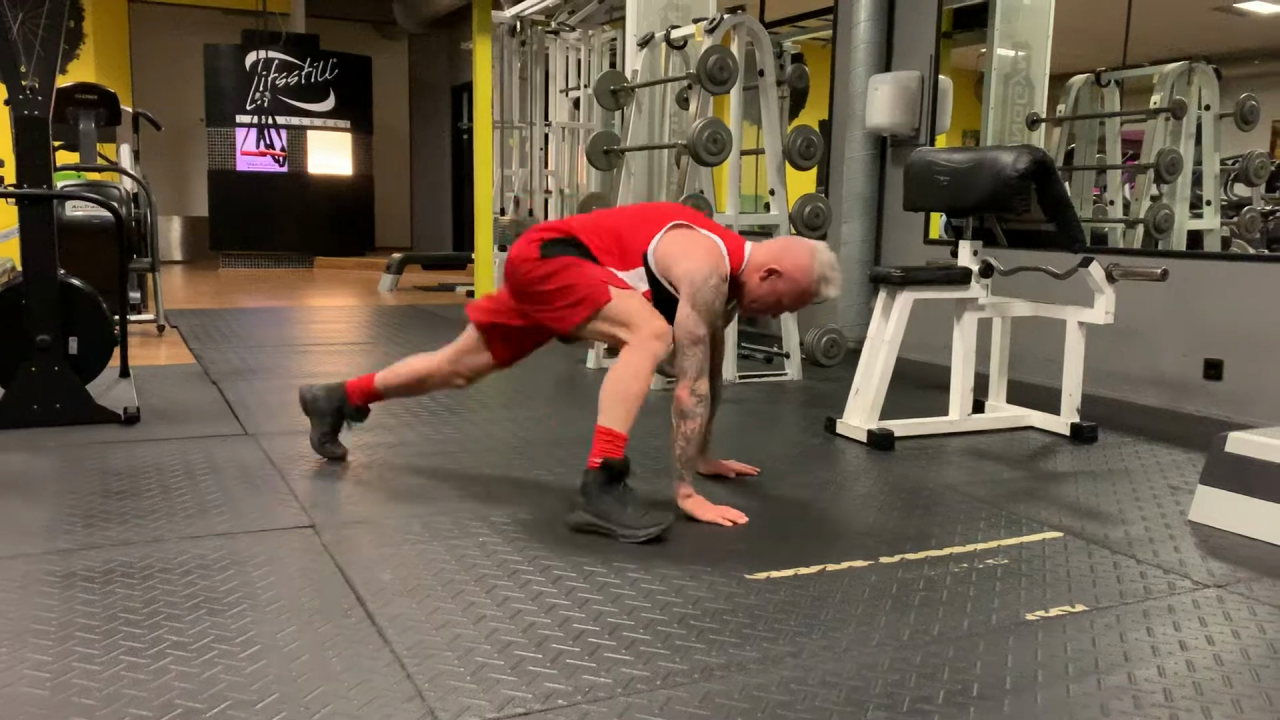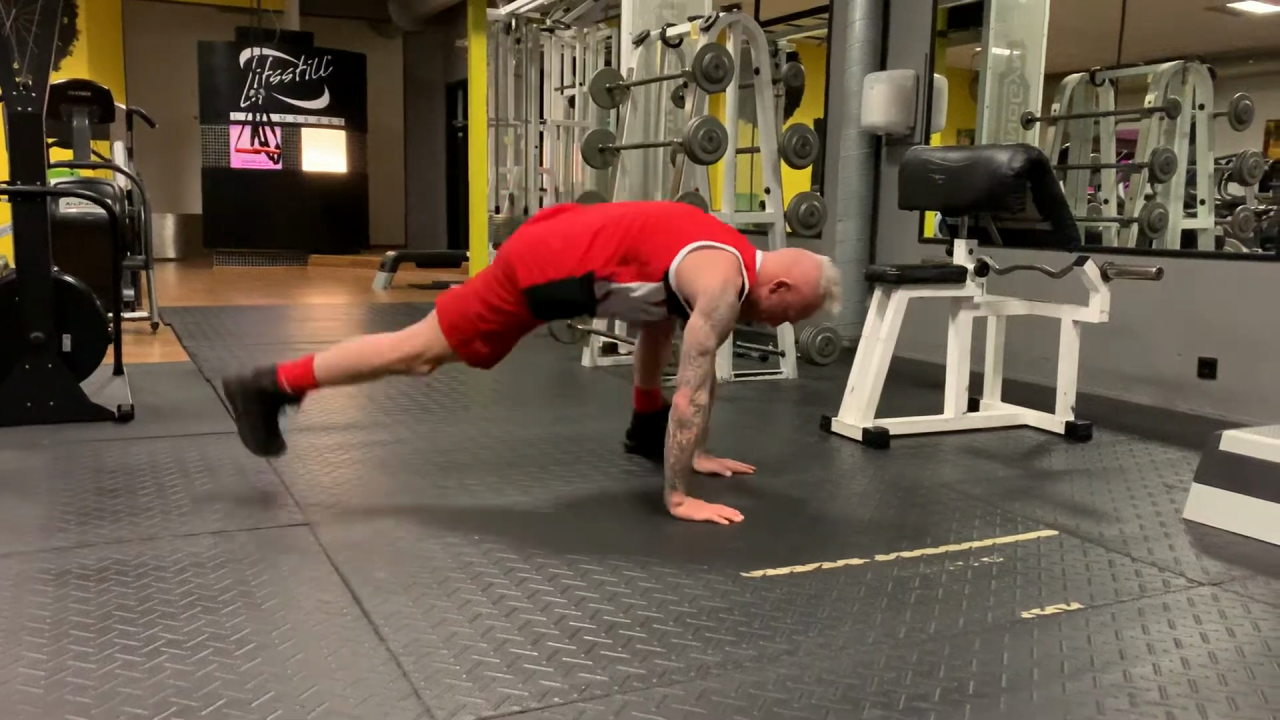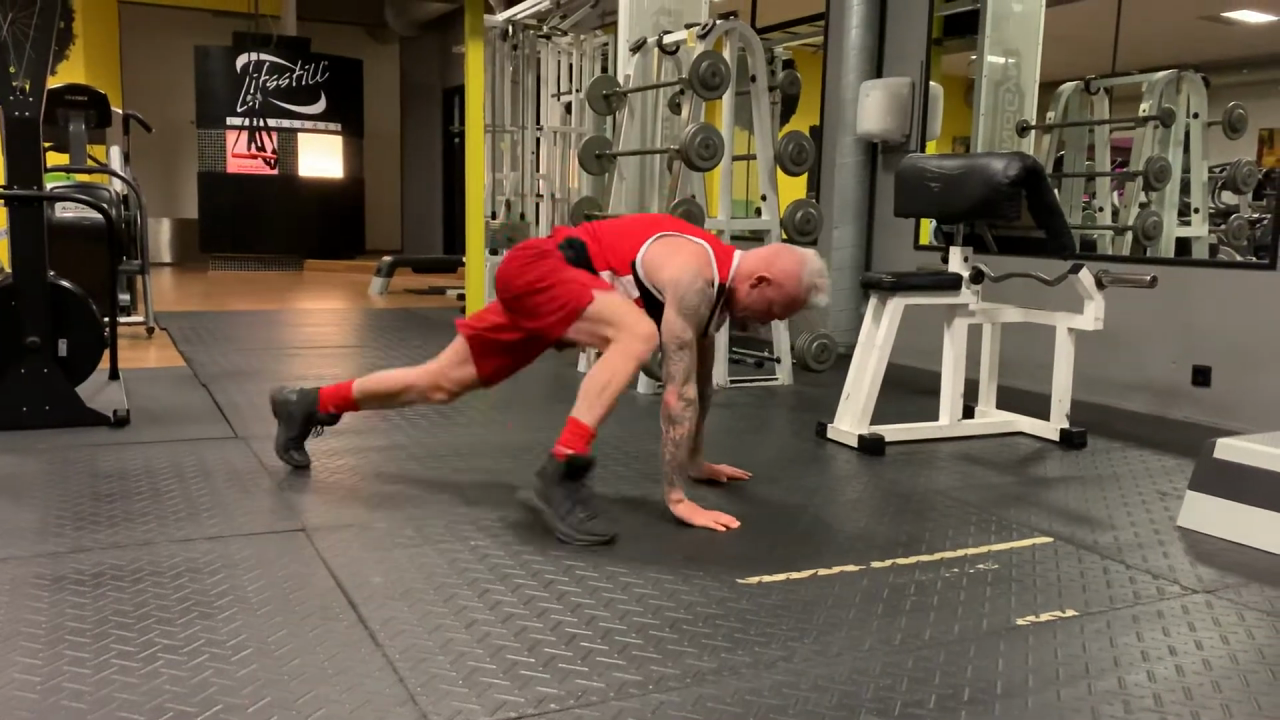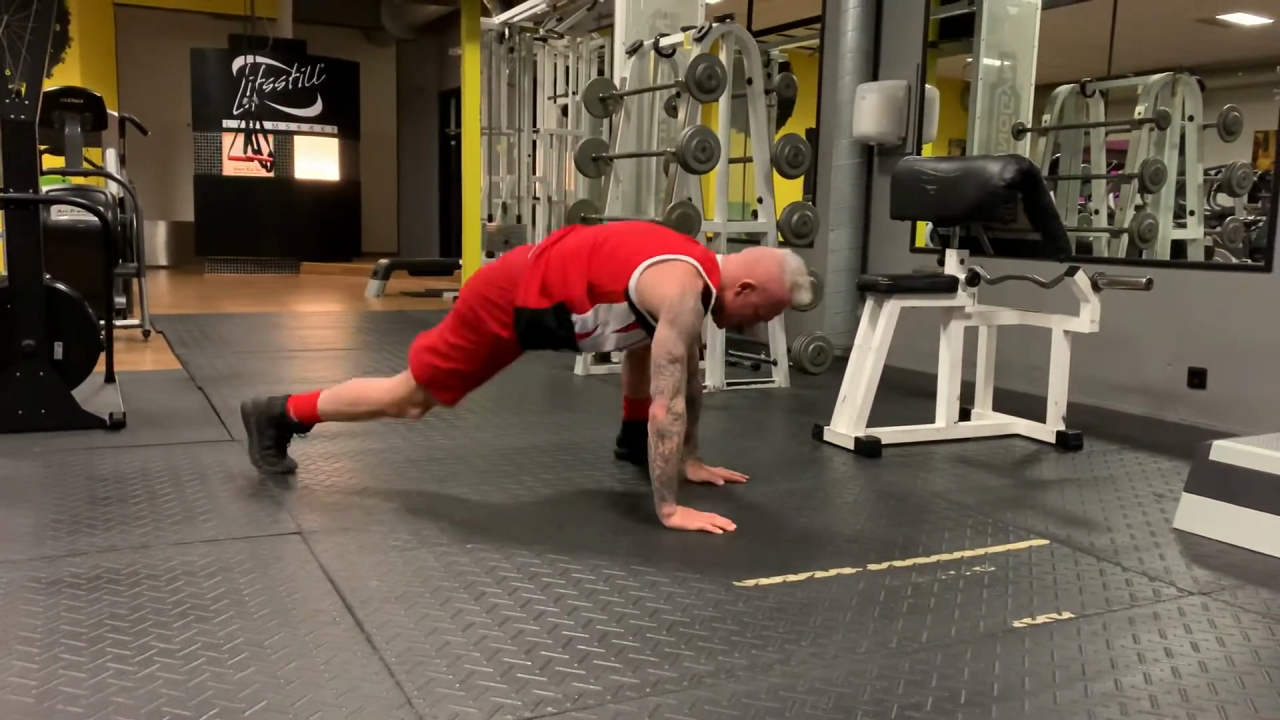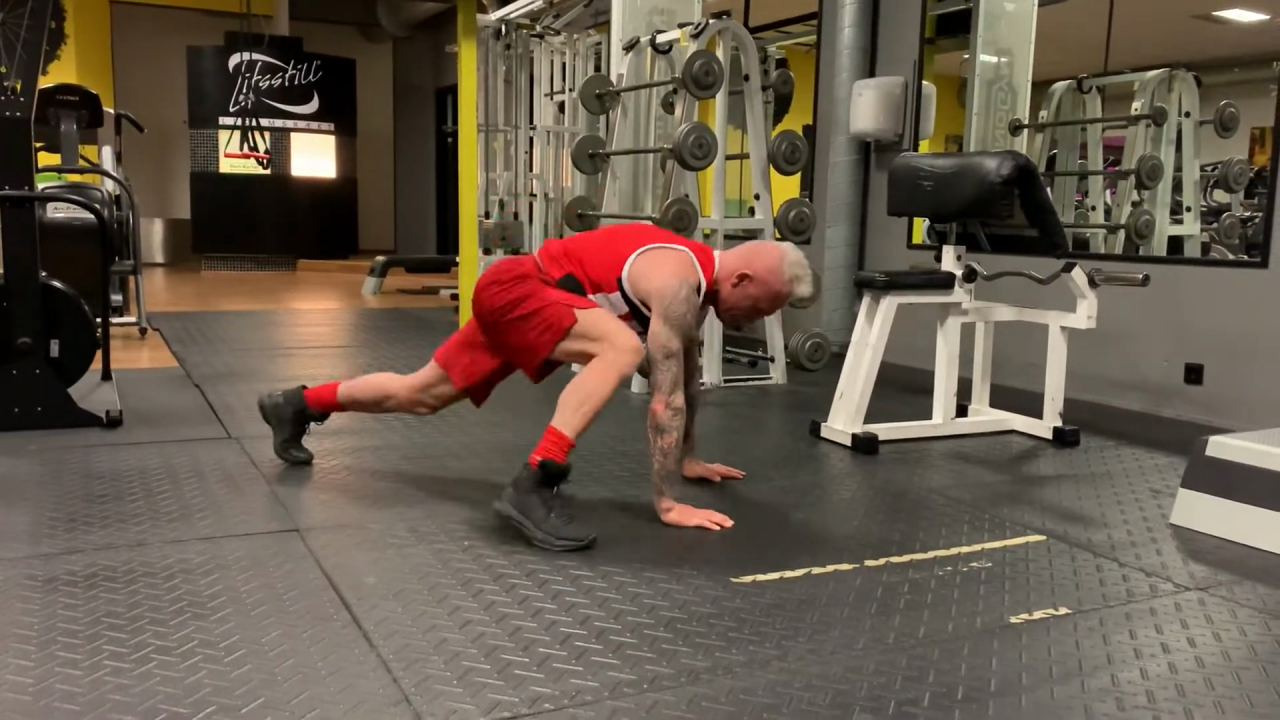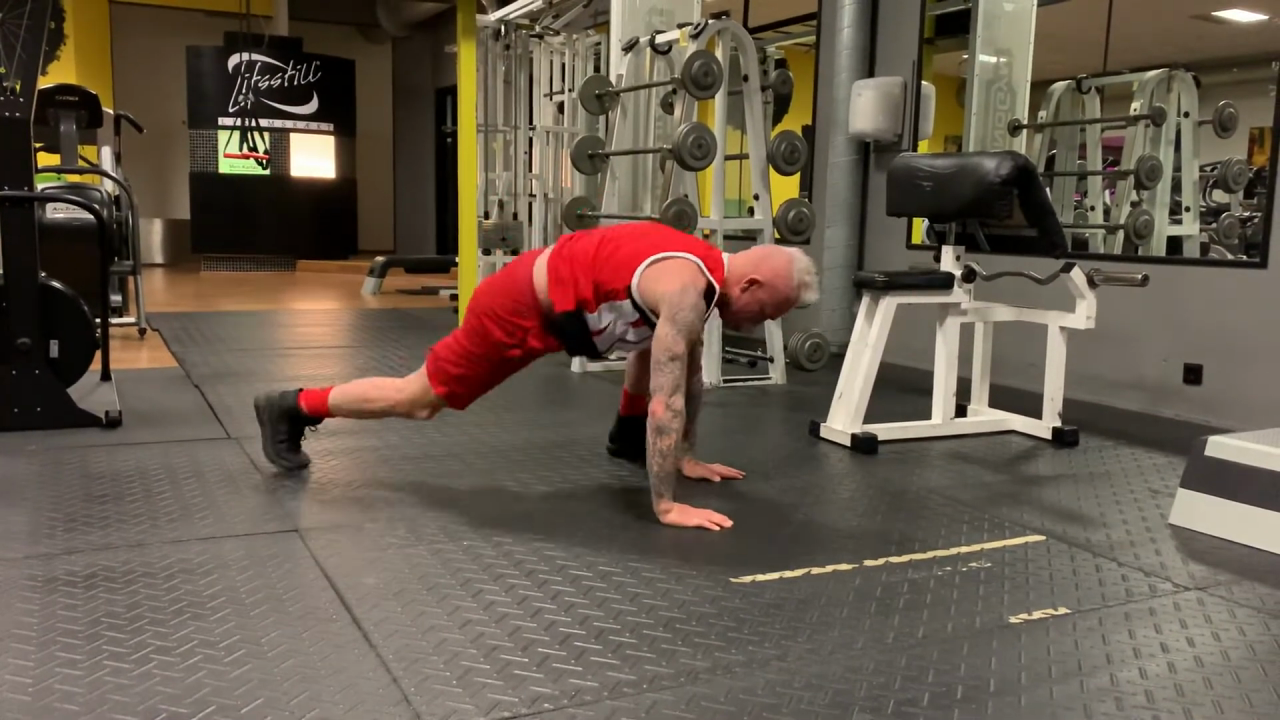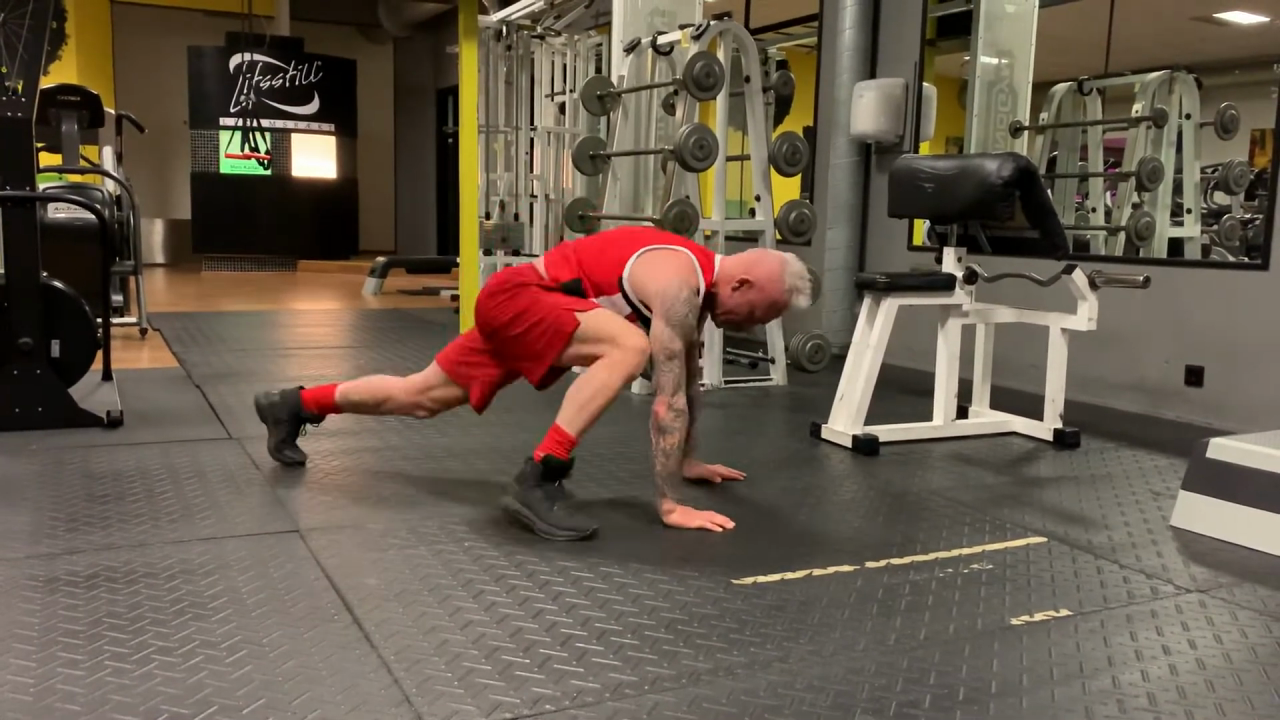
dt=0.7s
person 1, frame 1
left shoulder: (725, 269)
right shoulder: (705, 267)
left elbow: (707, 369)
right elbow: (690, 385)
left wrist: (704, 457)
right wrist: (687, 491)
left hip: (550, 267)
right hip: (544, 256)
left knee: (455, 367)
right knee: (650, 336)
left ankle: (339, 399)
right ankle: (602, 487)
person 1, frame 2
left shoulder: (728, 261)
right shoulder: (723, 284)
left elbow: (696, 370)
right elbow: (691, 393)
left wrist: (698, 453)
right wrist: (679, 496)
left hip: (563, 234)
right hip: (543, 264)
left knee: (659, 313)
right knee: (418, 354)
left ankle: (645, 432)
right ankle: (273, 386)
person 1, frame 3
left shoulder: (716, 278)
right shoulder: (691, 273)
left elbow: (701, 373)
right elbow: (680, 390)
left wrist: (697, 459)
right wrist: (678, 495)
left hip: (555, 284)
right hip: (535, 271)
left knee: (440, 383)
right knee: (640, 336)
left ankle: (308, 406)
right ankle: (561, 476)
person 1, frame 4
left shoulder: (700, 275)
right shoulder: (683, 290)
left elbow: (684, 373)
right elbow: (668, 400)
left wrist: (690, 460)
right wrist: (671, 508)
left hip: (539, 273)
right hip: (507, 304)
left knee: (650, 325)
right knee: (405, 399)
left ankle: (635, 437)
right ankle: (279, 416)
person 1, frame 5
left shoulder: (696, 276)
right shoulder: (677, 282)
left elbow: (686, 376)
right elbow: (666, 396)
left wrist: (687, 458)
right wrist: (668, 501)
left hip: (527, 295)
right hip: (512, 289)
left knee: (421, 393)
right knee: (623, 348)
left ankle: (295, 405)
right ankle: (535, 485)
person 1, frame 6
left shoulder: (702, 271)
right shoulder: (686, 287)
left elbow: (686, 373)
right elbow: (667, 396)
left wrist: (686, 458)
right wrist: (667, 504)
left hip: (551, 281)
right hip: (518, 310)
left knee: (660, 328)
right knee: (418, 399)
left ankle: (628, 433)
right ankle: (291, 408)
person 1, frame 7
left shoulder: (699, 279)
right shoulder: (678, 283)
left elbow: (686, 378)
right elbow: (667, 398)
left wrist: (687, 460)
right wrist: (670, 503)
left hip: (533, 310)
right hip: (514, 300)
left knee: (420, 397)
right knee: (630, 347)
left ankle: (293, 405)
right ankle: (540, 479)
